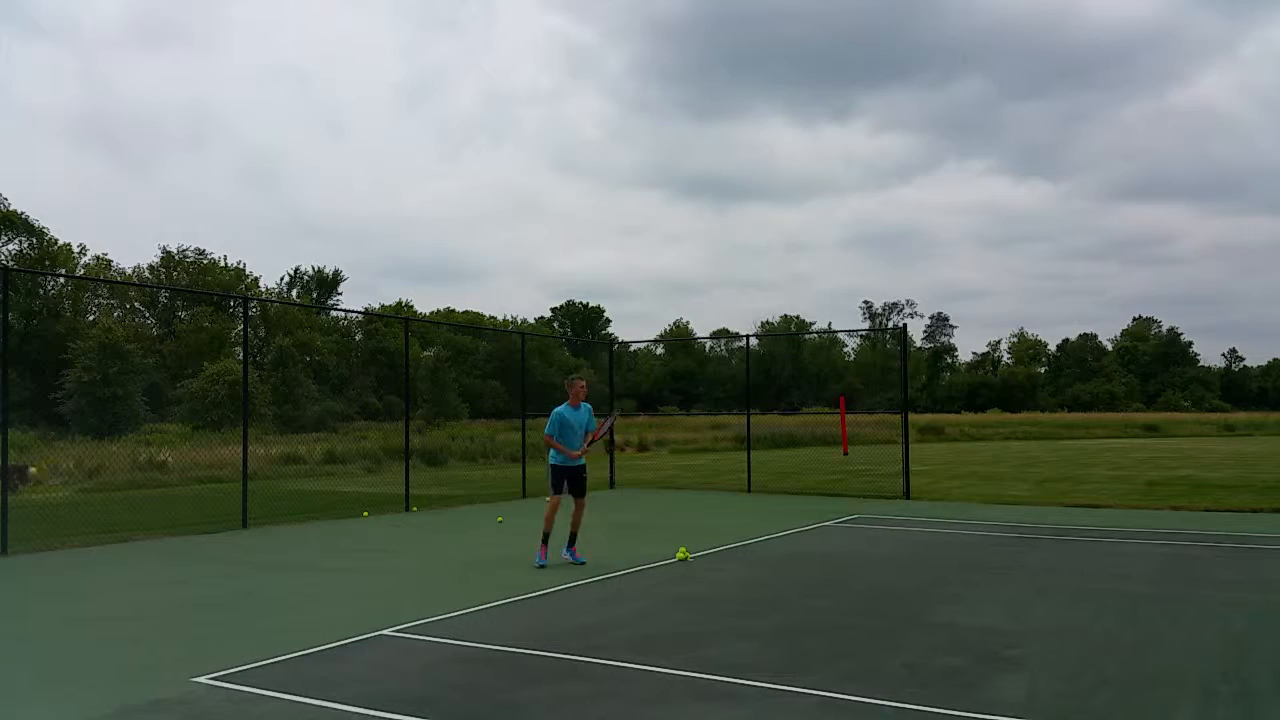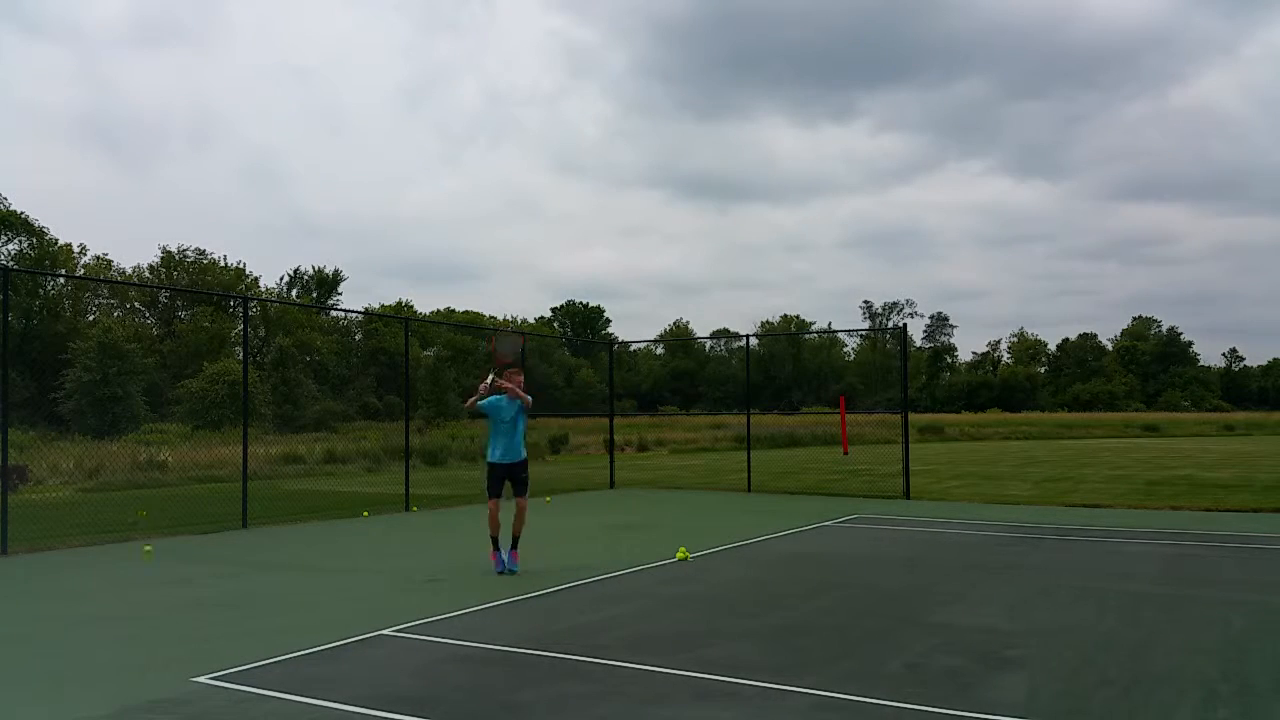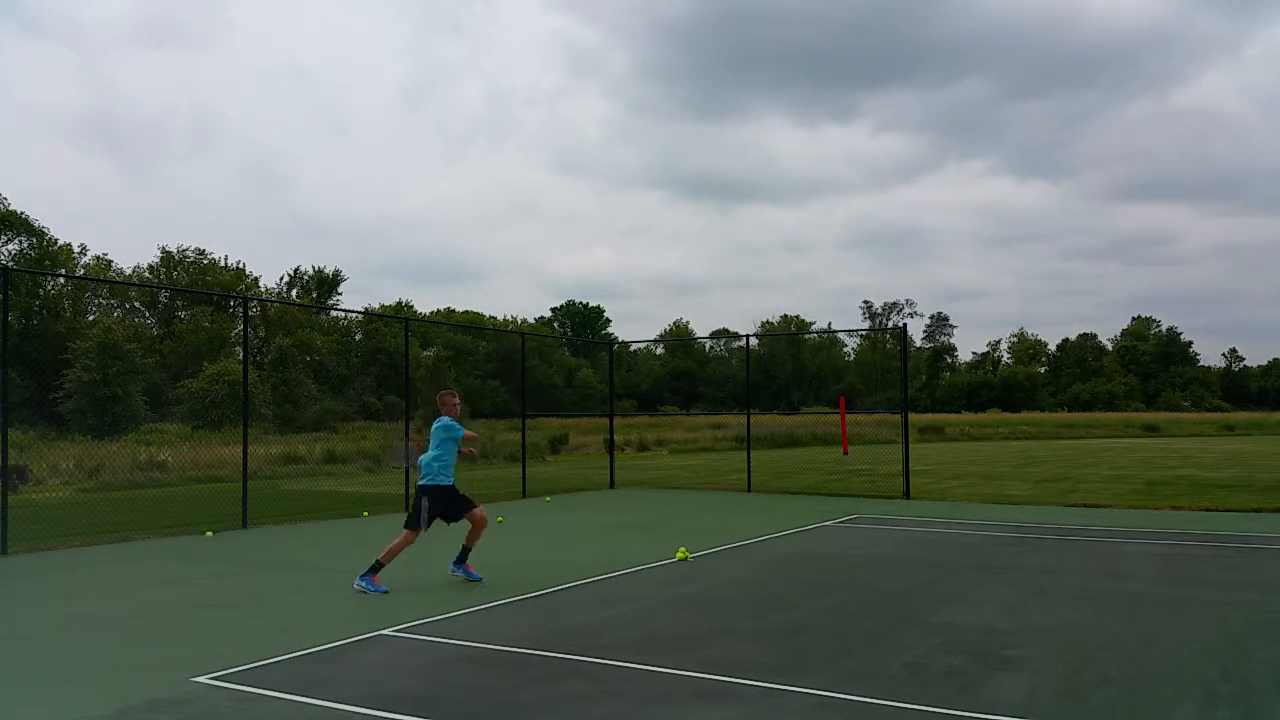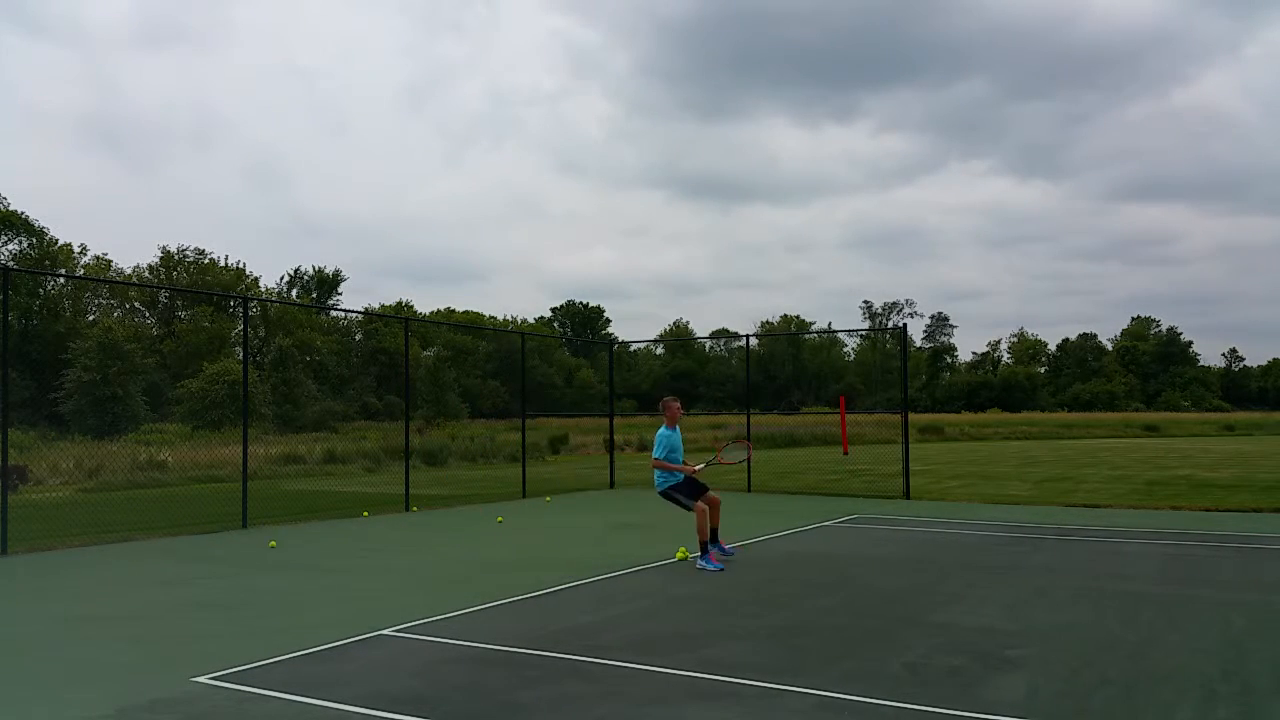
dt=1s
person 1, frame 1
left shoulder: (587, 409)
right shoulder: (558, 413)
left elbow: (590, 432)
right elbow: (548, 439)
left wrist: (585, 446)
right wrist: (570, 453)
left hip: (578, 465)
right hip: (559, 462)
left knee: (580, 505)
right knee: (554, 502)
left ankle: (569, 548)
right ankle: (543, 547)
person 1, frame 2
left shoulder: (525, 401)
right shoulder: (494, 402)
left elbow: (526, 401)
right elbow: (469, 406)
left wrist: (511, 388)
right wrist: (478, 395)
left hip: (517, 460)
right hip: (495, 461)
left knee: (521, 506)
right knee: (493, 507)
left ankle: (514, 551)
right ankle: (496, 550)
person 1, frame 3
left shoulder: (444, 425)
right shoulder: (445, 424)
right elbow: (471, 436)
left wrist: (460, 451)
left hip: (446, 487)
right hip: (431, 487)
left knee: (481, 519)
right knee: (410, 536)
left ankle: (460, 564)
right ankle: (366, 576)
person 1, frame 4
left shoulder: (676, 428)
right shoulder: (662, 435)
right elbow: (655, 463)
left wrist: (685, 464)
right wrist: (682, 468)
left hip: (682, 479)
right hip: (667, 484)
left knee: (715, 501)
right knee: (701, 508)
left ankle: (715, 543)
right ankle: (705, 556)
